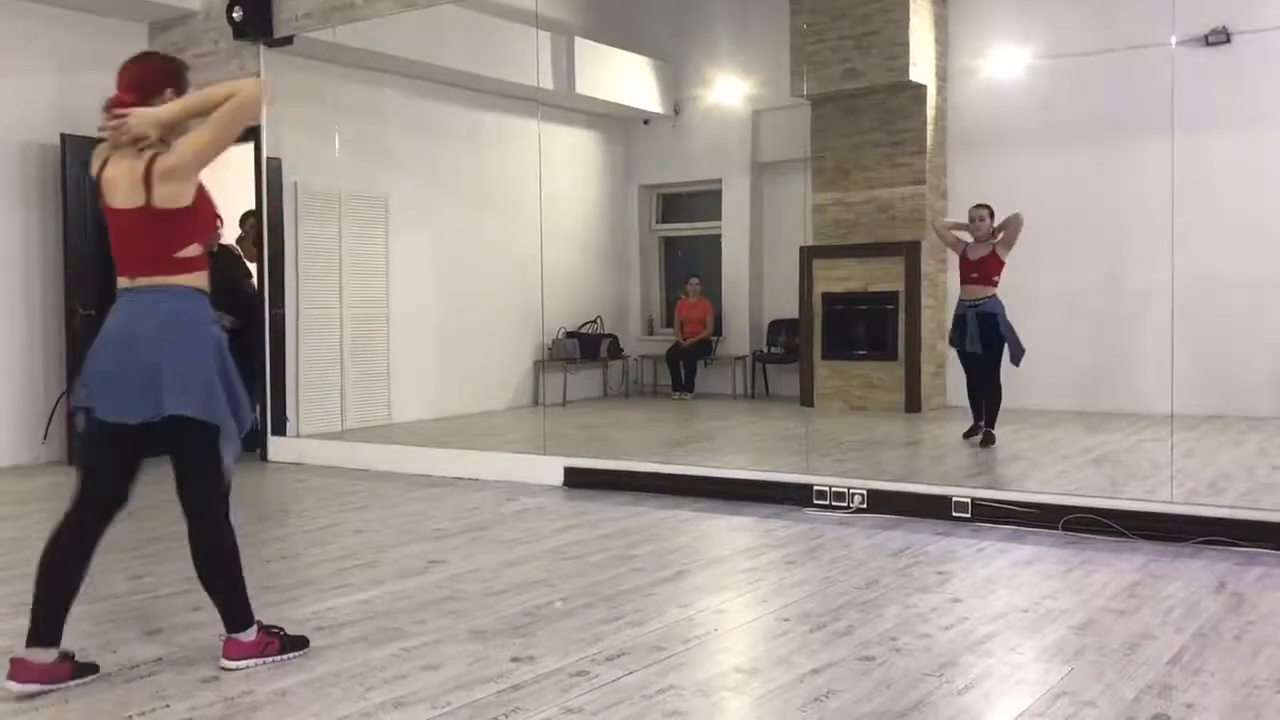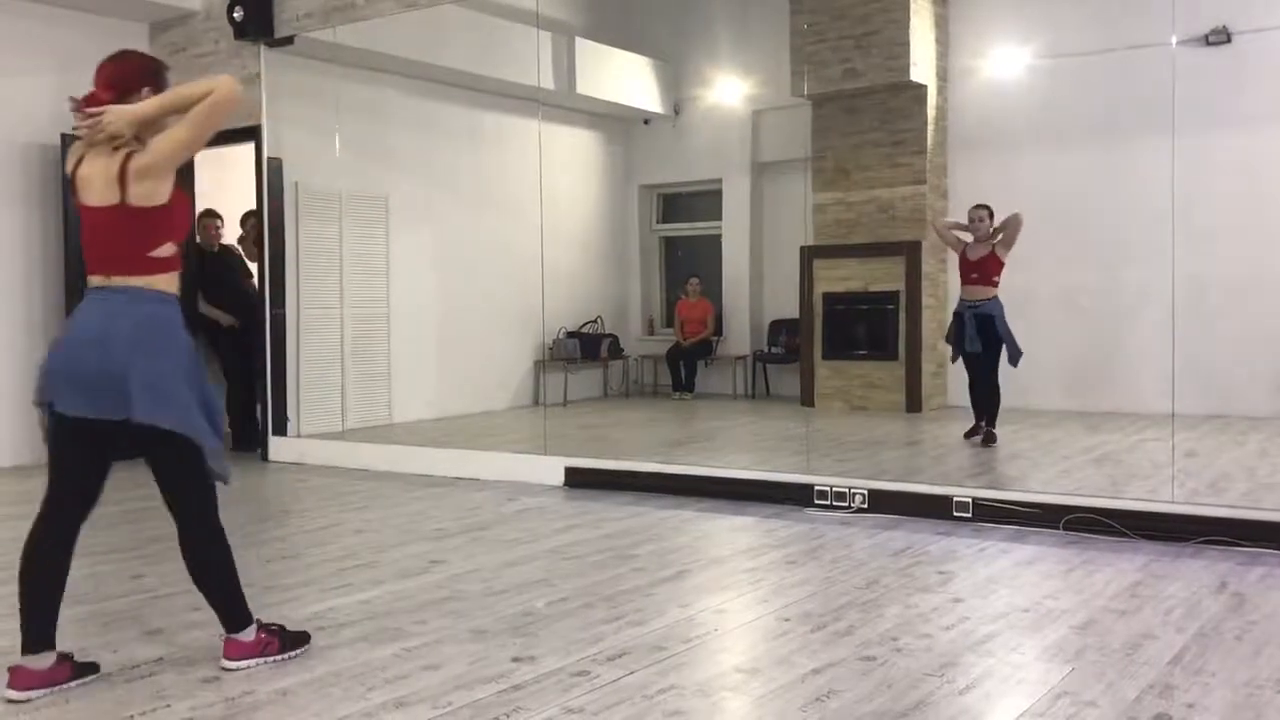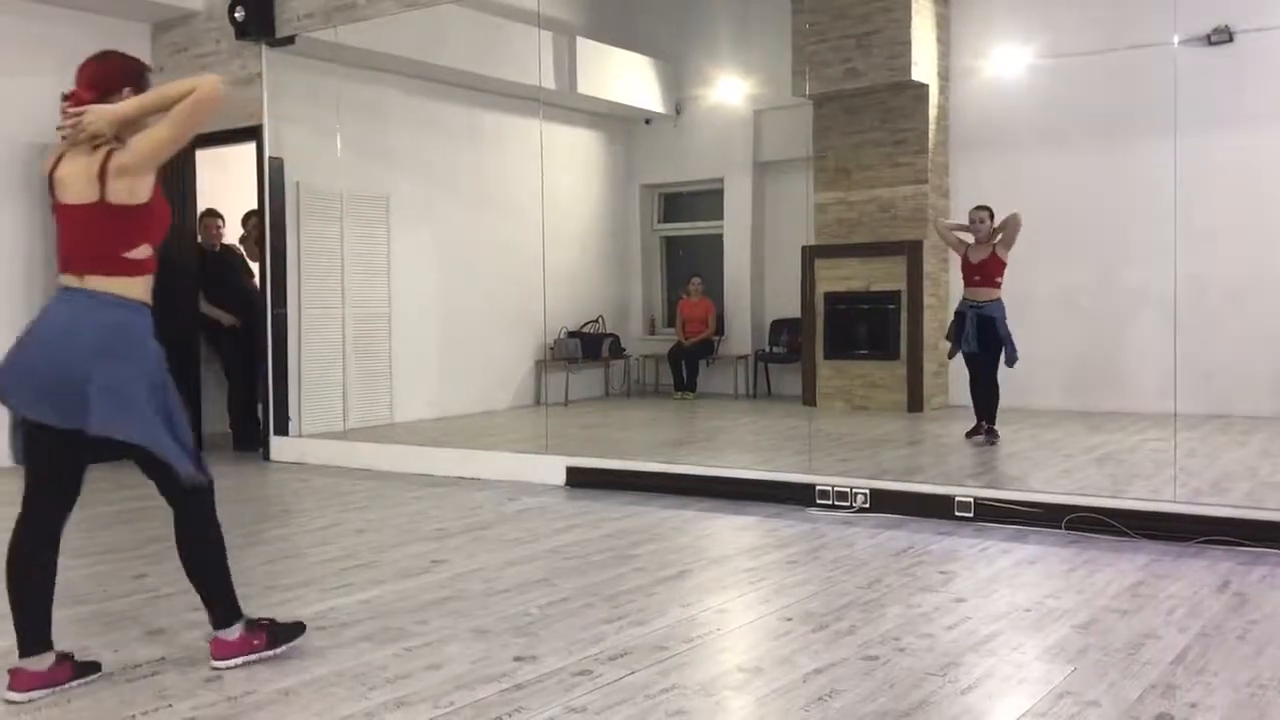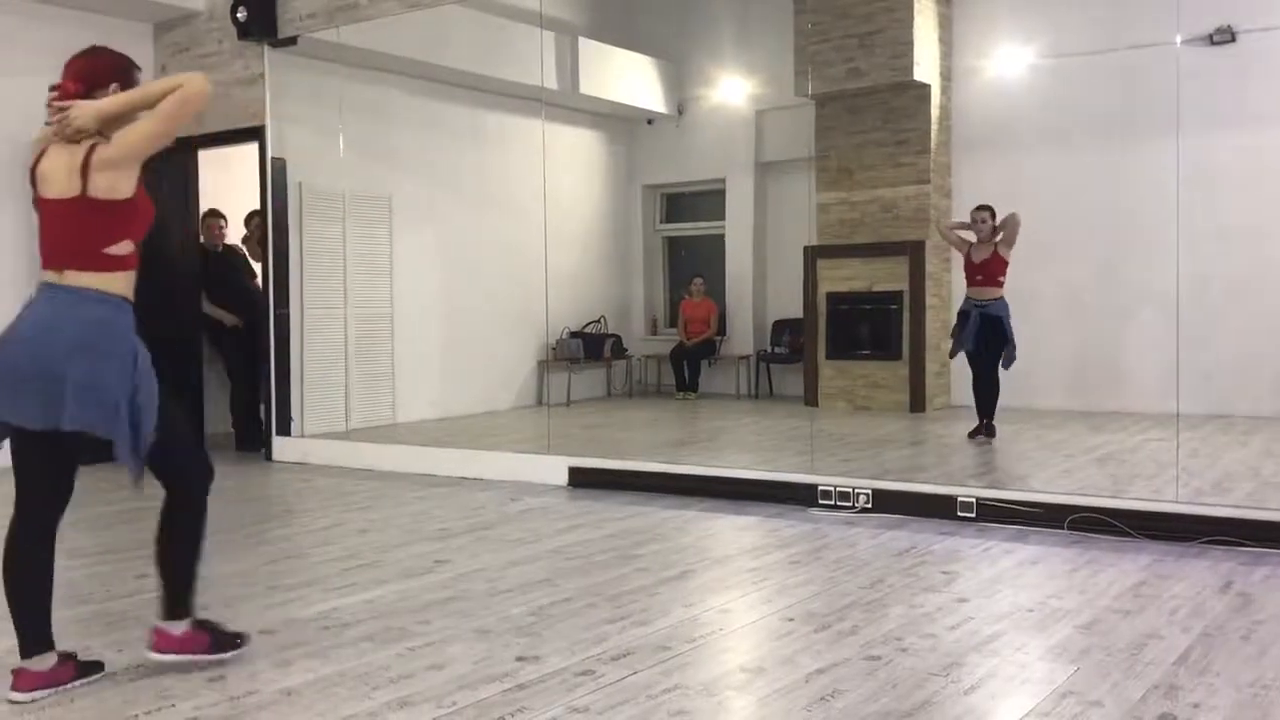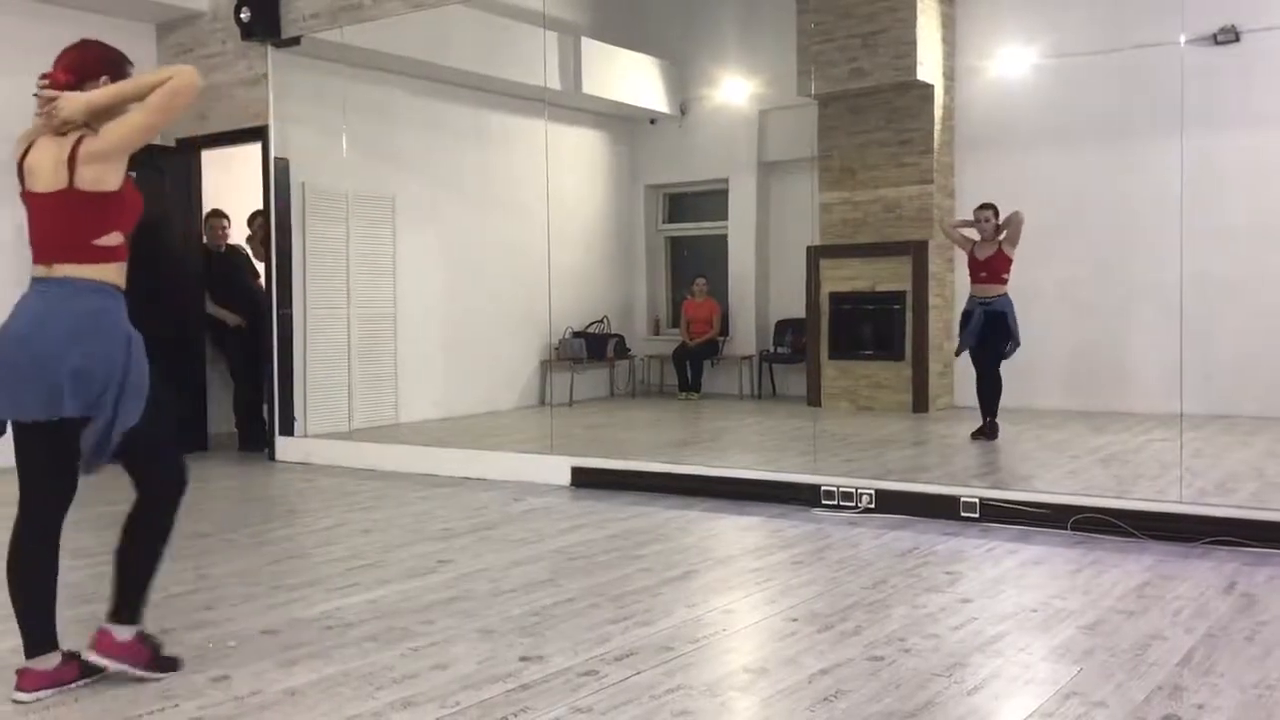
dt=0.1s
person 1, frame 1
left shoulder: (108, 164)
right shoulder: (174, 165)
left elbow: (116, 140)
right elbow: (248, 93)
left wrist: (130, 124)
right wrist: (165, 118)
left hip: (123, 333)
right hip: (179, 333)
left knee: (94, 503)
right knee: (205, 499)
right ankle: (243, 635)
person 1, frame 2
left shoulder: (83, 163)
right shoulder: (150, 163)
left elbow: (94, 137)
right elbow: (226, 90)
left wrist: (107, 120)
right wrist: (140, 116)
left hip: (87, 333)
right hip: (147, 338)
left knee: (63, 505)
right knee: (192, 499)
right ankle: (242, 635)
person 1, frame 3
left shoulder: (62, 163)
right shoulder: (130, 162)
left elbow: (77, 139)
right elbow: (208, 89)
left wrist: (89, 121)
right wrist: (122, 116)
left hip: (56, 337)
right hip: (115, 341)
right knee: (190, 493)
right ankle: (230, 632)
person 1, frame 4
right shoulder: (115, 156)
right elbow: (197, 87)
left wrist: (72, 118)
right wrist: (109, 112)
right hip: (96, 336)
right knee: (189, 474)
right ankle: (177, 626)
person 1, frame 5
right shoulder: (102, 148)
right elbow: (186, 80)
left wrist: (62, 109)
right wrist: (93, 104)
right hip: (93, 329)
right knee: (160, 481)
right ankle: (119, 632)
person 2, frame 1
left shoulder: (231, 253)
left elbow: (249, 283)
left wrist: (259, 305)
right wrist: (219, 316)
left hip: (252, 318)
right hip: (226, 327)
left knee: (256, 372)
right knee: (240, 377)
right ankle: (244, 435)
person 2, frame 2
left shoulder: (231, 252)
right shoulder: (193, 259)
left elbow: (250, 284)
right elbow: (196, 299)
left wrist: (260, 307)
right wrist: (220, 316)
left hip: (251, 321)
right hip: (224, 327)
left knee: (254, 376)
right knee: (238, 379)
left ankle: (252, 432)
right ankle: (243, 436)
person 2, frame 3
left shoulder: (233, 252)
right shoulder: (195, 258)
left elbow: (251, 283)
left wrist: (262, 307)
right wrist: (222, 316)
left hip: (253, 321)
right hip: (225, 327)
left knee: (257, 376)
right knee: (239, 380)
left ankle: (252, 433)
right ankle: (245, 437)
person 2, frame 4
left shoulder: (236, 252)
right shoulder: (197, 258)
left elbow: (254, 283)
right elbow: (199, 300)
left wrist: (265, 307)
right wrist: (224, 316)
left hip: (256, 321)
right hip: (227, 327)
left knee: (258, 377)
right knee: (242, 380)
left ankle: (254, 434)
right ankle: (247, 437)
person 2, frame 5
left shoulder: (239, 252)
right shoulder: (200, 258)
left elbow: (257, 283)
right elbow: (202, 300)
left wrist: (268, 306)
right wrist: (227, 316)
left hip: (259, 321)
right hip: (230, 327)
left knee: (263, 377)
right knee: (245, 380)
left ankle: (259, 434)
right ankle: (251, 437)
person 3, frame 1
left shoulder: (999, 248)
right shoulder: (962, 247)
left elbow: (1018, 219)
right elbow: (938, 225)
left wrist: (997, 230)
right wrist: (965, 227)
left hip: (990, 313)
right hip: (964, 314)
left knee: (989, 375)
right knee: (972, 375)
left ankle: (989, 429)
right ankle: (978, 421)
person 3, frame 2
left shoulder: (999, 248)
right shoulder: (962, 248)
left elbow: (1017, 219)
right elbow: (939, 225)
left wrist: (997, 231)
right wrist: (967, 228)
left hip: (989, 313)
right hip: (964, 314)
left knee: (989, 373)
right knee: (974, 373)
left ankle: (990, 429)
right ankle: (979, 422)
person 3, frame 3
left shoulder: (1000, 248)
right shoulder: (964, 249)
left elbow: (1016, 219)
right elbow: (940, 226)
left wrist: (996, 232)
right wrist: (968, 229)
left hip: (991, 314)
right hip: (966, 314)
left knee: (988, 372)
right knee: (974, 372)
left ankle: (991, 426)
right ankle: (980, 422)
person 3, frame 4
left shoulder: (1002, 248)
right shoulder: (967, 248)
left elbow: (1015, 219)
right elbow: (943, 228)
left wrist: (997, 231)
right wrist: (969, 226)
left hip: (995, 313)
right hip: (970, 312)
left knee: (989, 370)
right knee: (977, 370)
left ankle: (989, 421)
right ankle: (982, 421)
person 3, frame 5
left shoulder: (1006, 246)
right shoulder: (970, 246)
left elbow: (1018, 217)
right elbow: (946, 226)
left wrist: (1000, 230)
right wrist: (973, 224)
left hip: (999, 310)
right hip: (974, 310)
left knee: (991, 367)
right knee: (980, 369)
left ankle: (992, 420)
right ankle: (986, 421)
